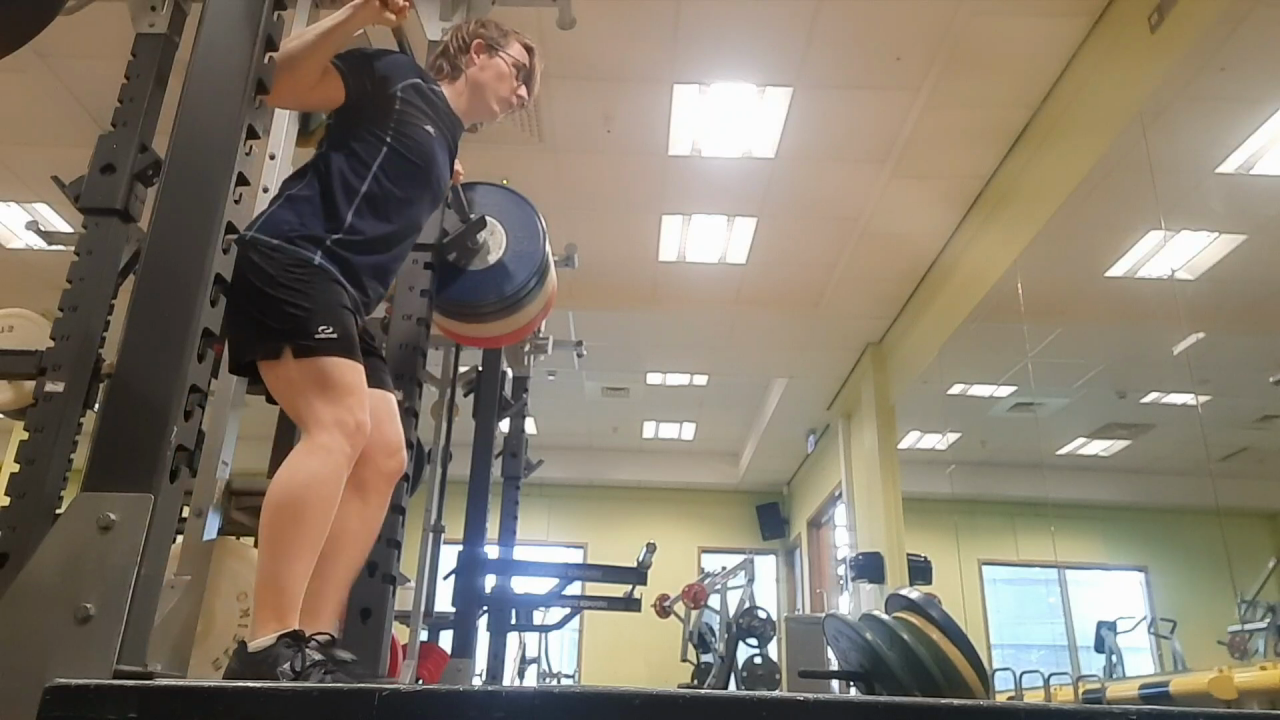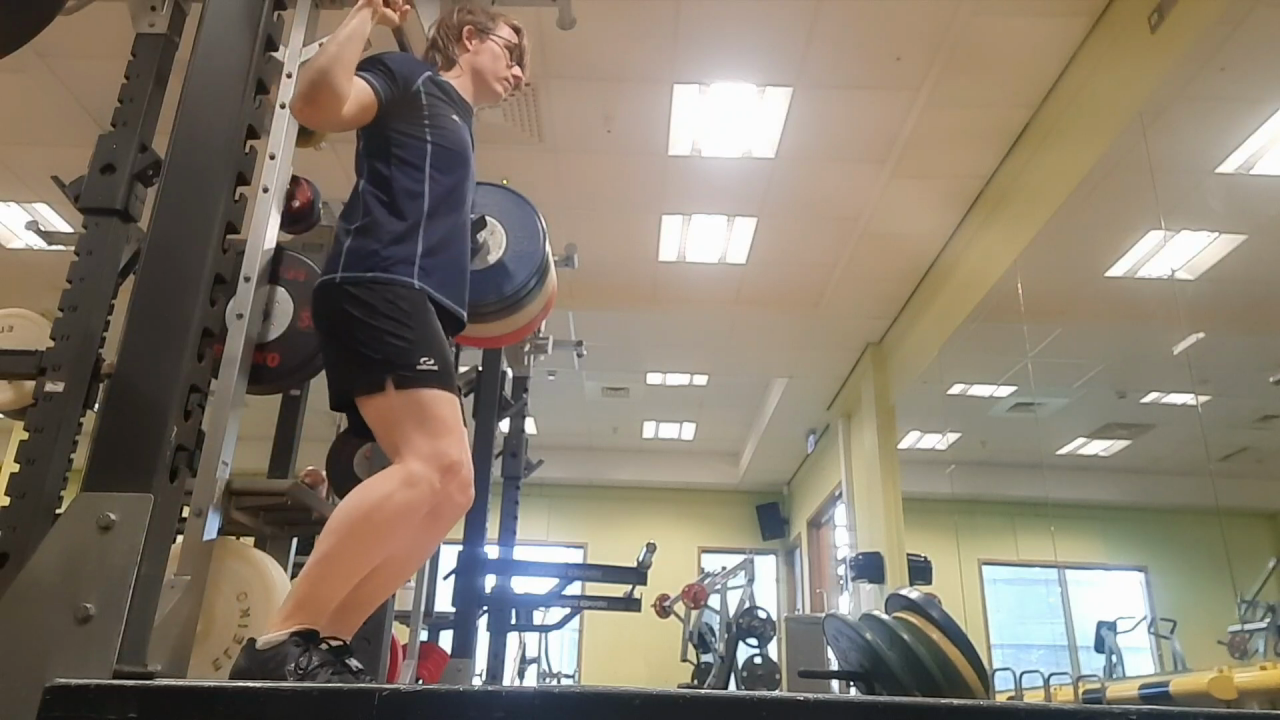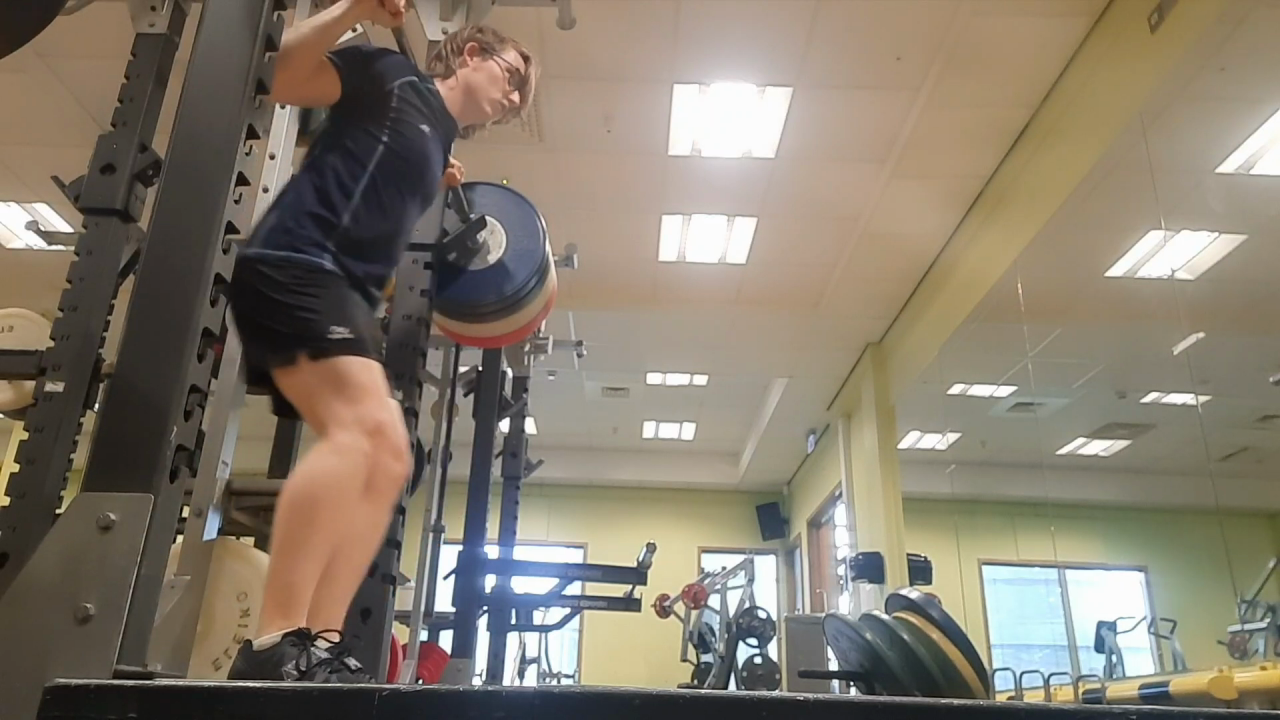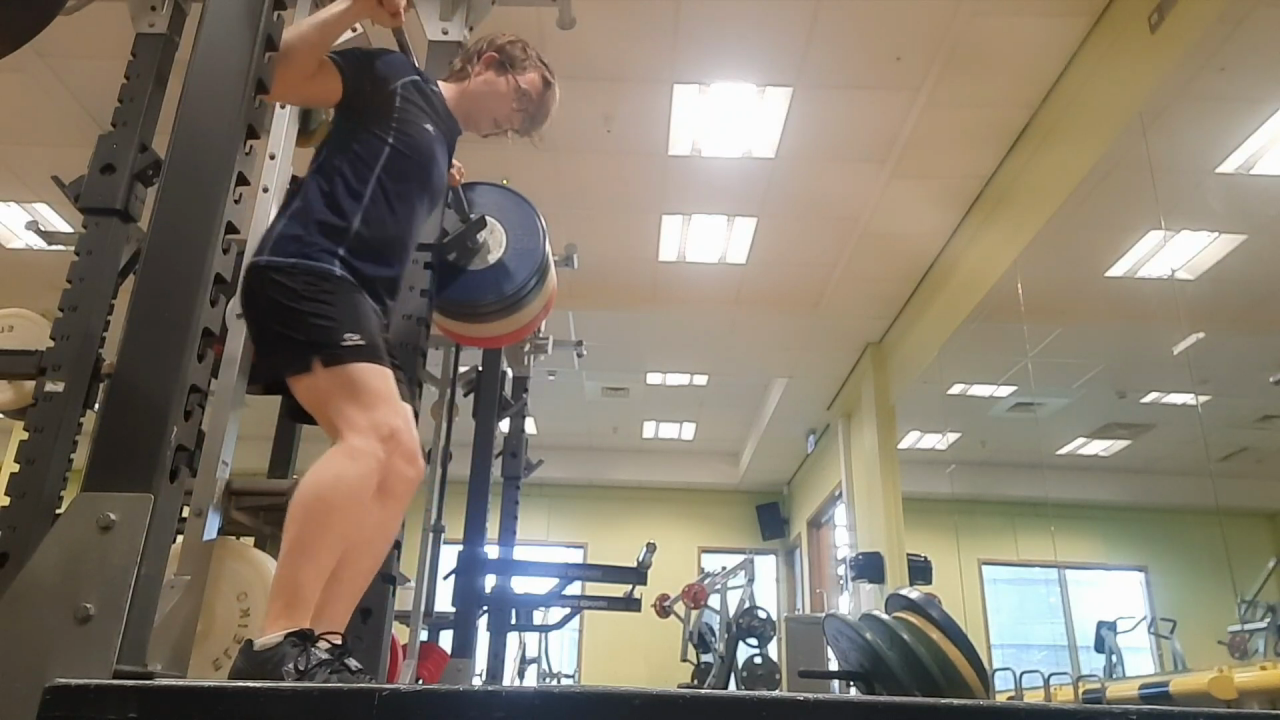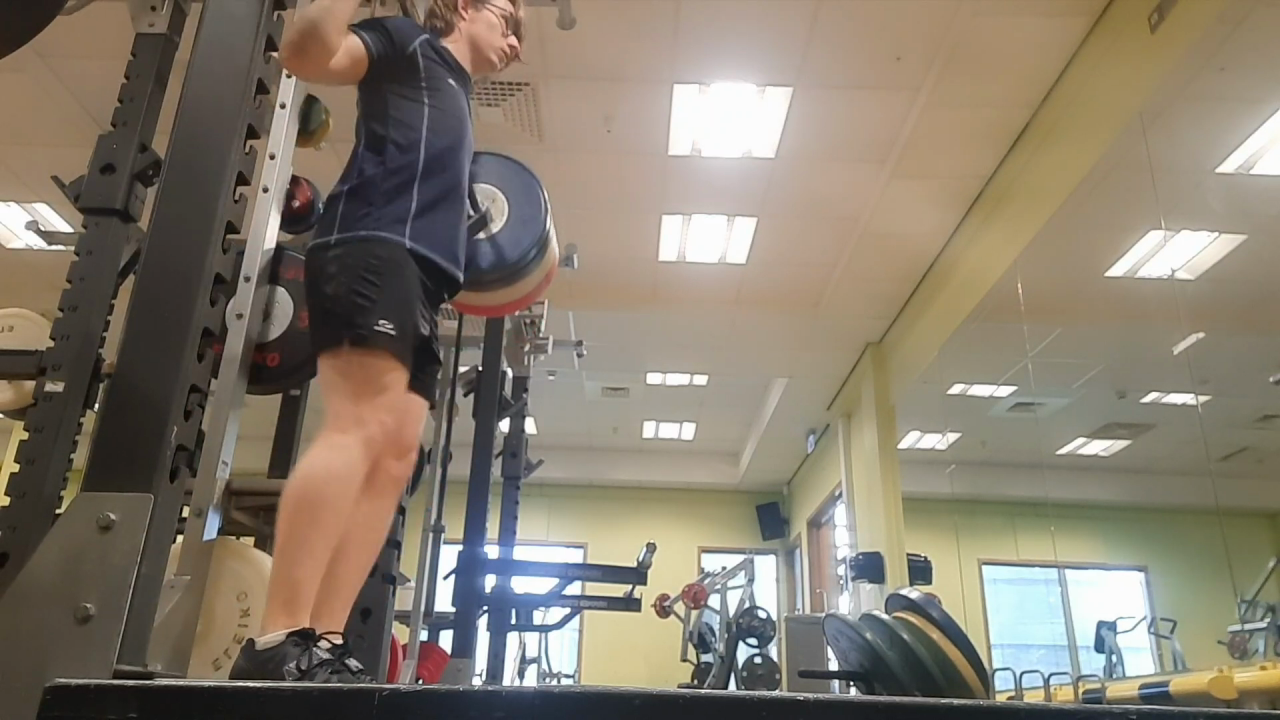
dt=1s
person 1, frame 1
left shoulder: (446, 144)
right shoulder: (397, 78)
right elbow: (281, 83)
left wrist: (441, 191)
left hip: (339, 291)
right hip: (292, 261)
left knee: (382, 457)
right knee: (340, 429)
left ankle: (312, 641)
right ankle: (269, 648)
person 1, frame 2
left shoulder: (453, 124)
right shoulder: (410, 79)
right elbow: (317, 101)
left hip: (413, 306)
right hip: (380, 289)
left knee: (451, 489)
right knee: (429, 465)
left ankle: (322, 646)
right ankle: (280, 644)
person 1, frame 3
left shoulder: (437, 139)
right shoulder: (390, 78)
right elbow: (280, 75)
left wrist: (433, 188)
left hip: (336, 289)
right hip: (296, 267)
left knee: (385, 460)
right knee: (361, 431)
left ankle: (316, 646)
right ankle: (275, 644)
person 1, frame 4
left shoulder: (441, 147)
right shoulder: (394, 78)
right elbow: (279, 76)
left wrist: (438, 191)
left hip: (355, 297)
right hip: (305, 270)
left knee: (399, 464)
right knee: (371, 434)
left ankle: (319, 645)
right ankle: (277, 645)
person 1, frame 5
left shoulder: (452, 96)
left hip: (417, 275)
right hip: (374, 246)
left knee: (392, 460)
right knee: (356, 429)
left ankle: (322, 644)
right ankle: (276, 643)
